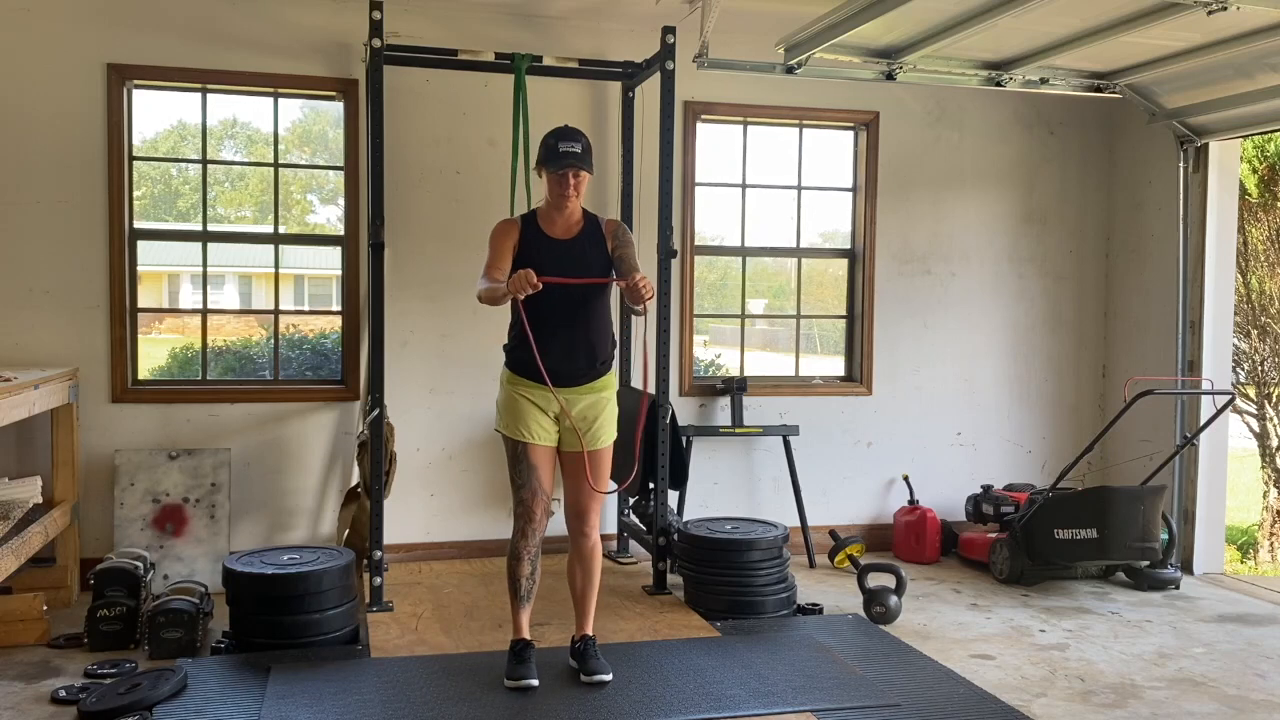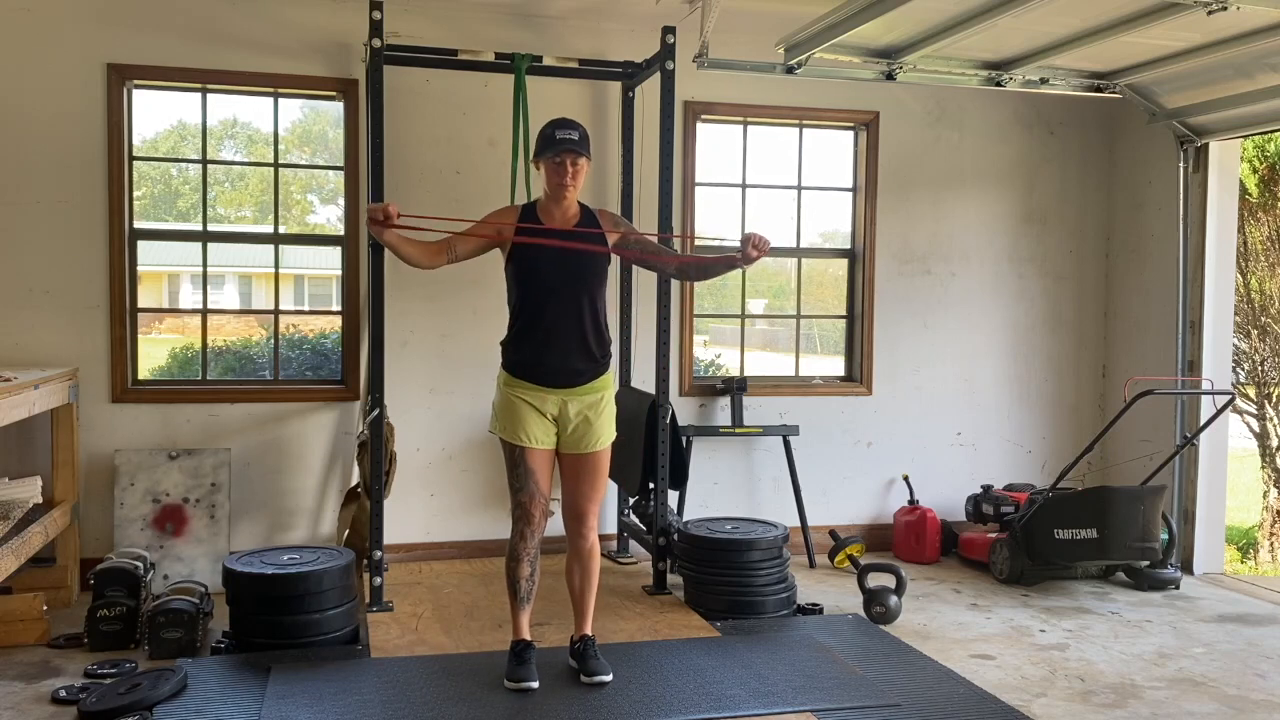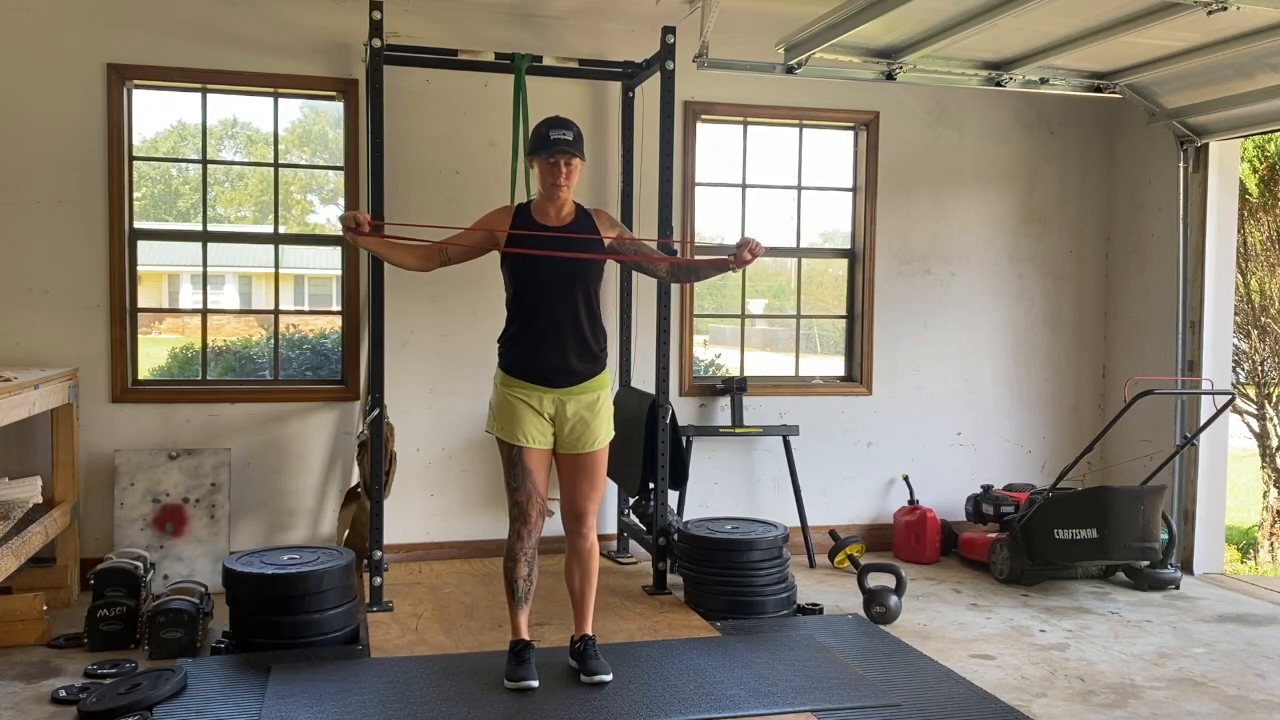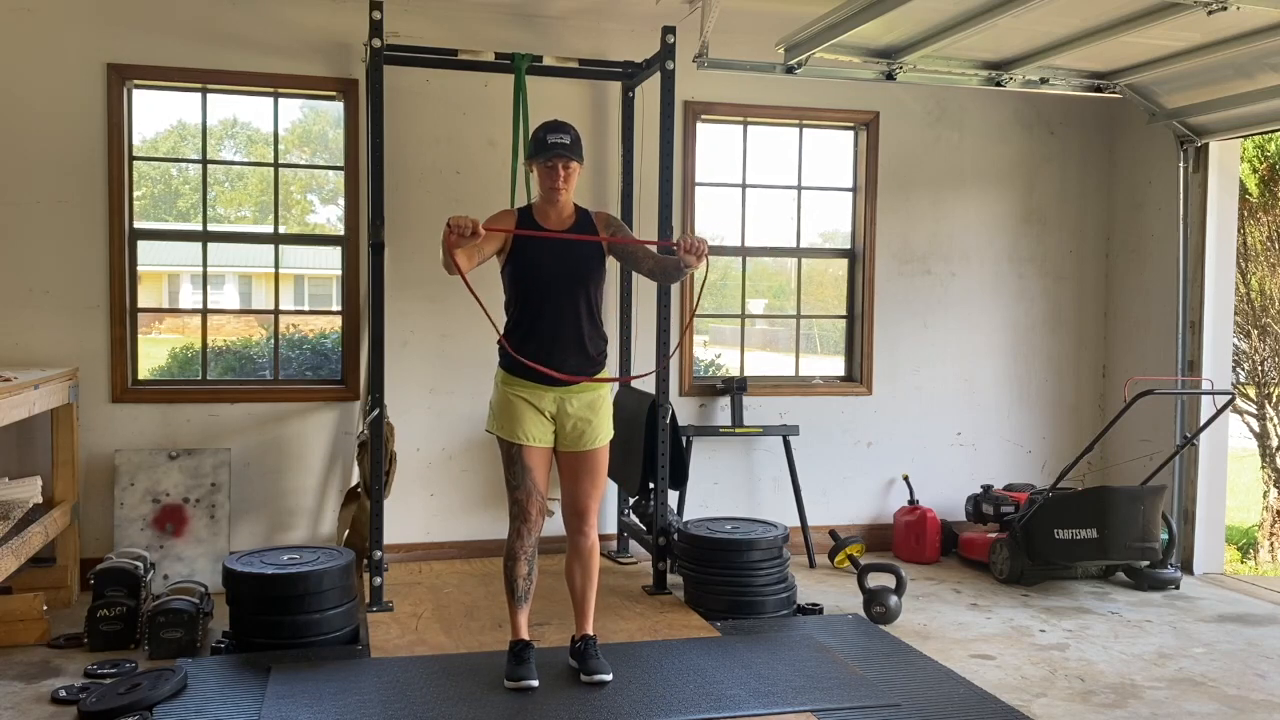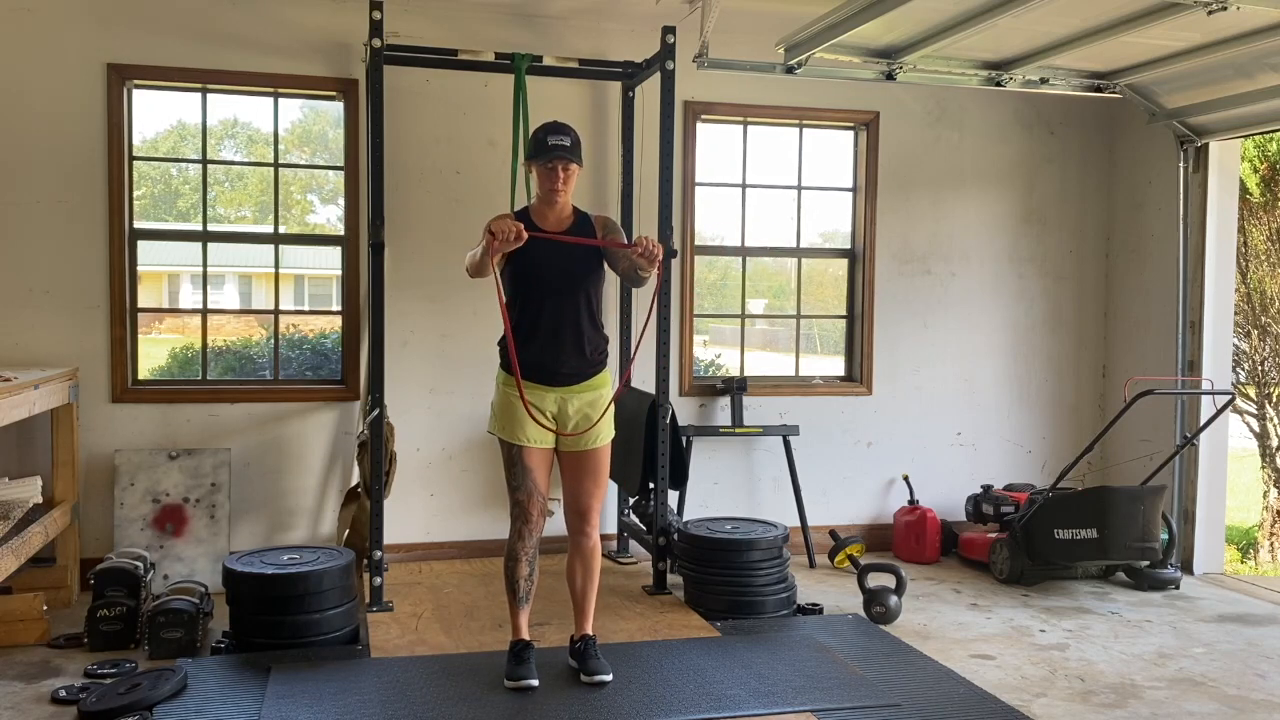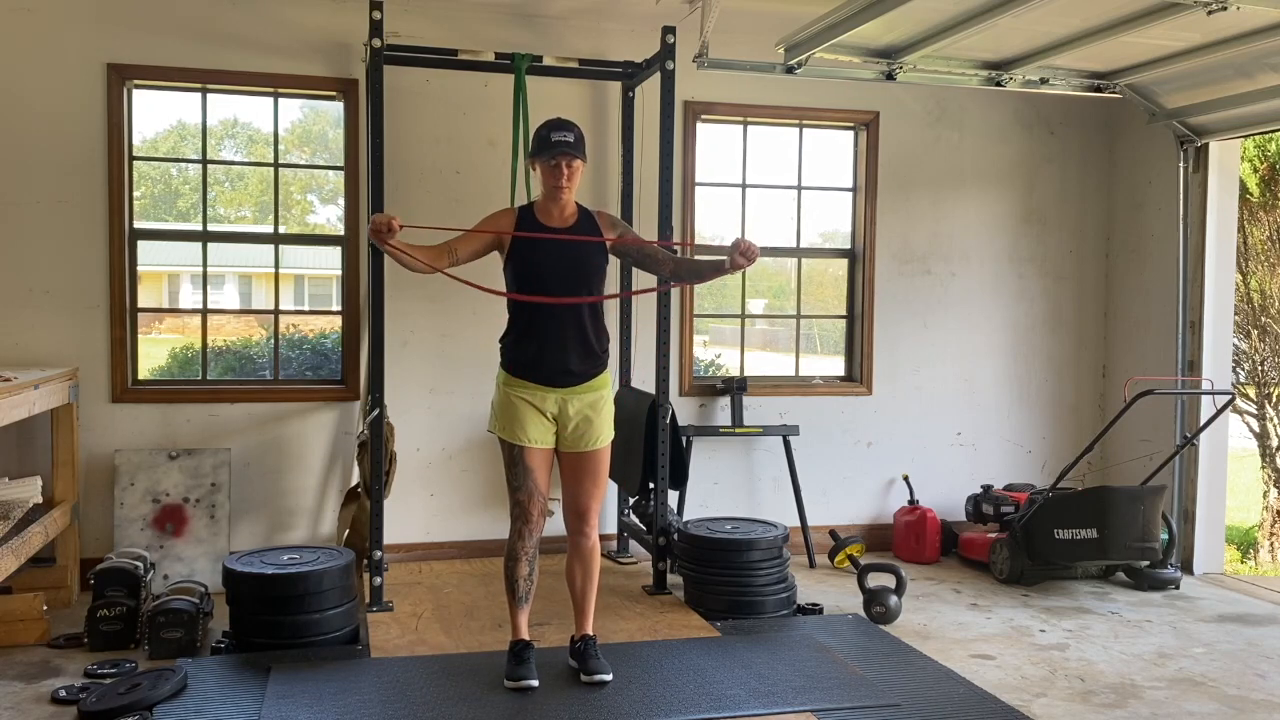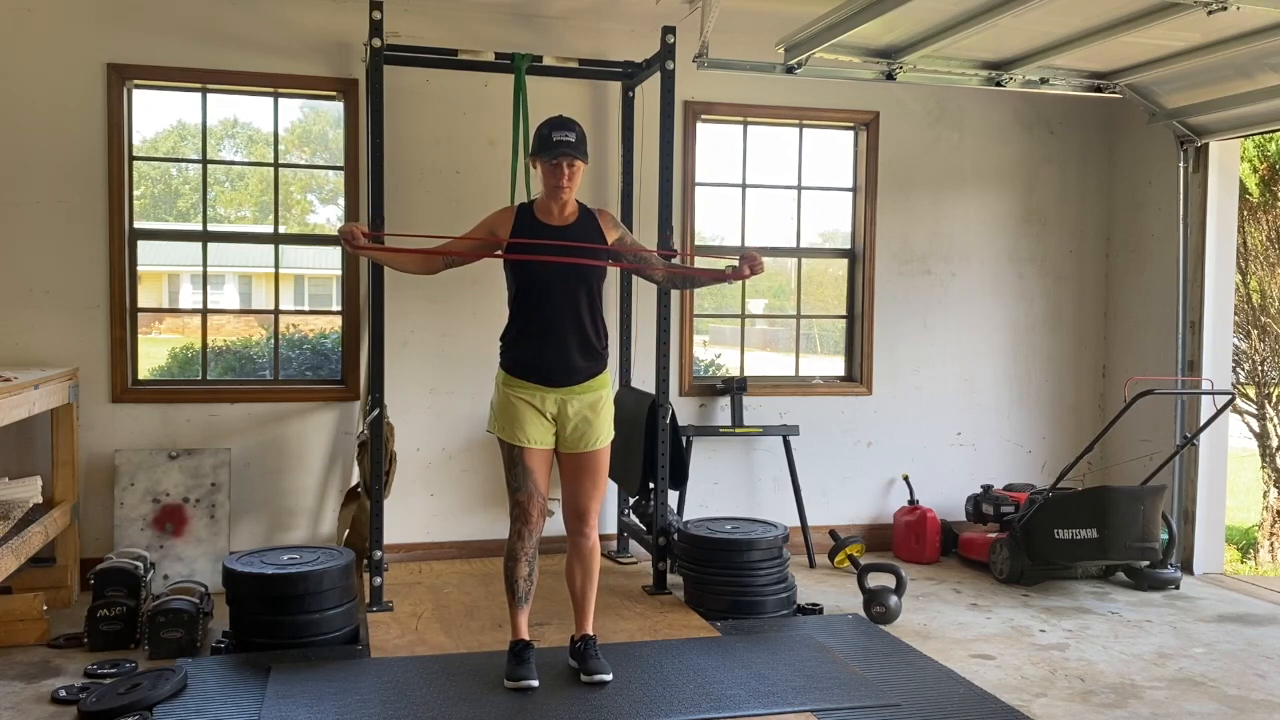
dt=0.7s
person 1, frame 1
left shoulder: (610, 232)
right shoulder: (512, 230)
left elbow: (634, 286)
right elbow: (485, 288)
left wrist: (641, 292)
right wrist: (507, 286)
left hip: (593, 392)
right hip: (529, 390)
left knee: (586, 524)
right knee: (530, 520)
left ankle: (584, 639)
right ankle: (521, 642)
person 1, frame 2
left shoulder: (606, 227)
right shoulder: (510, 222)
left elbow: (676, 265)
right elbow: (434, 255)
left wrist: (736, 259)
right wrist: (387, 234)
left hip: (591, 392)
right hip: (526, 392)
left knee: (585, 524)
right knee: (528, 522)
left ankle: (584, 638)
right ankle: (521, 643)
person 1, frame 3
left shoulder: (601, 225)
right shoulder: (505, 223)
left elbow: (667, 269)
right elbow: (430, 257)
left wrist: (728, 262)
right wrist: (365, 238)
left hip: (587, 391)
right hip: (522, 391)
left knee: (583, 523)
right knee: (525, 522)
left ankle: (584, 639)
right ankle: (520, 643)
person 1, frame 4
left shoulder: (601, 227)
right shoulder: (509, 225)
left elbow: (656, 268)
right elbow: (459, 264)
left wrist: (686, 261)
right wrist: (452, 242)
left hip: (588, 391)
right hip: (523, 390)
left knee: (584, 522)
right knee: (526, 520)
left ankle: (584, 638)
right ankle: (520, 642)
person 1, frame 5
left shoulder: (600, 228)
right shoulder: (508, 227)
left elbow: (632, 273)
right elbow: (474, 267)
left wrist: (646, 263)
right wrist: (490, 251)
left hip: (589, 391)
right hip: (524, 391)
left knee: (586, 522)
right knee: (527, 521)
left ankle: (584, 639)
right ankle: (520, 642)
person 1, frame 6
left shoulder: (604, 227)
right shoulder: (508, 224)
left elbow: (670, 267)
right elbow: (439, 257)
left wrist: (725, 263)
right wrist: (392, 243)
left hip: (589, 390)
right hip: (524, 391)
left knee: (585, 523)
right knee: (526, 520)
left ankle: (585, 638)
right ankle: (520, 642)
person 1, frame 7
left shoulder: (603, 225)
right shoulder: (507, 223)
left elbow: (663, 272)
right elbow: (434, 259)
left wrist: (729, 274)
right wrist: (368, 250)
left hip: (588, 391)
right hip: (524, 391)
left knee: (584, 523)
right knee: (526, 521)
left ankle: (584, 638)
right ankle: (519, 642)
